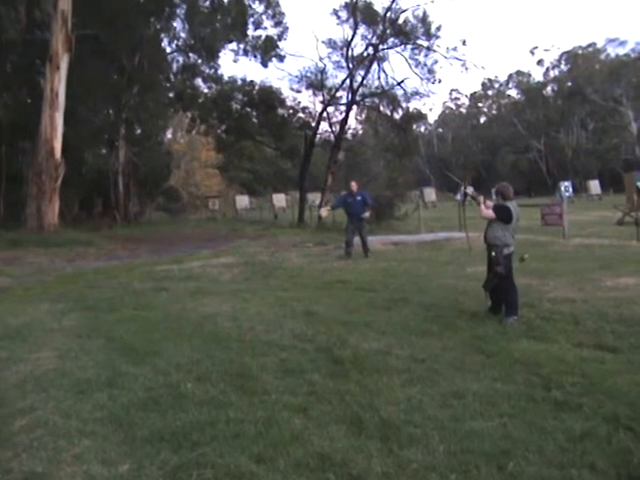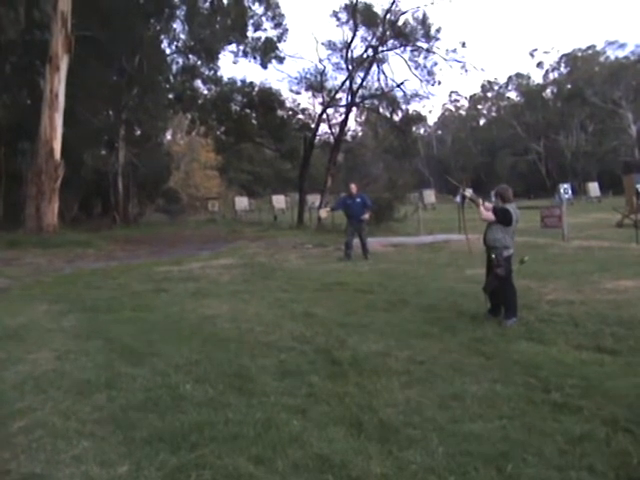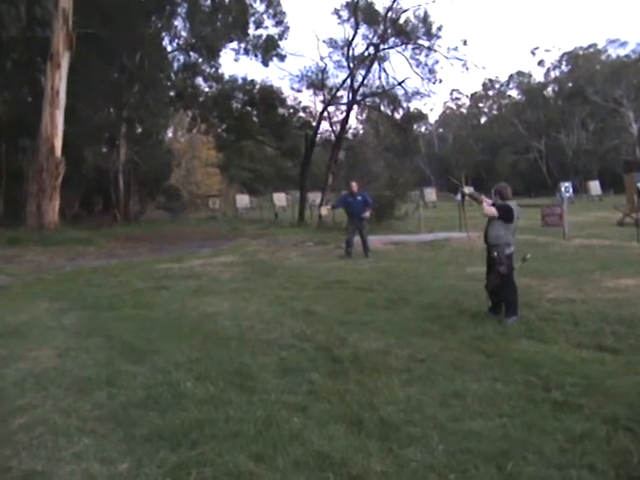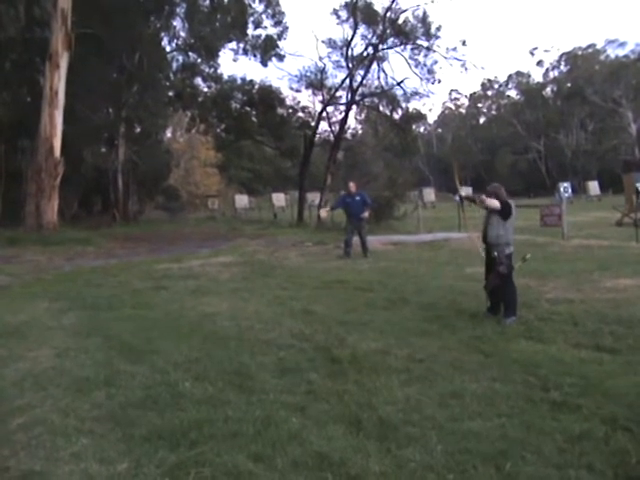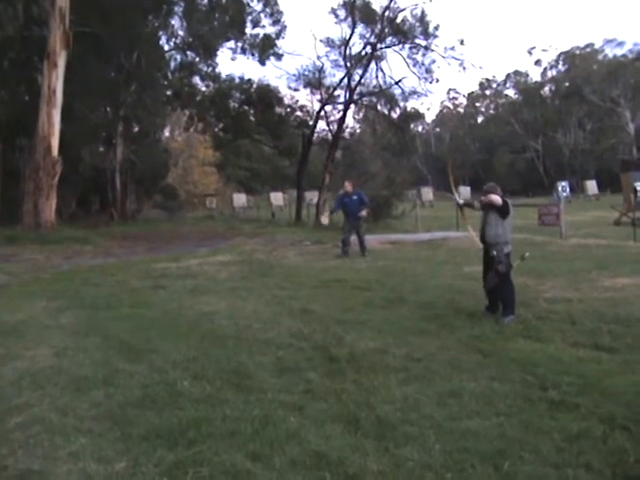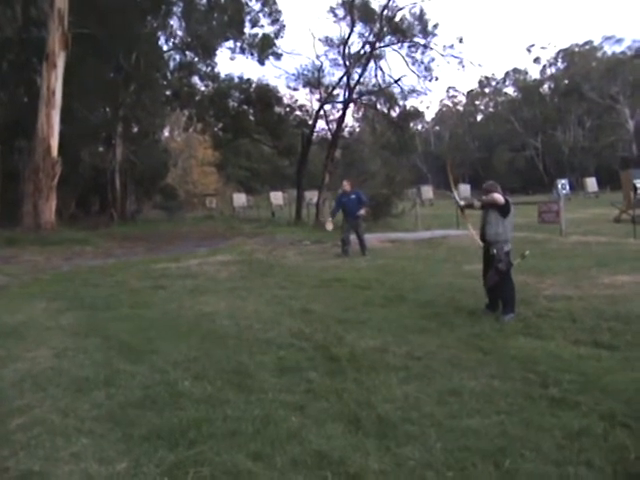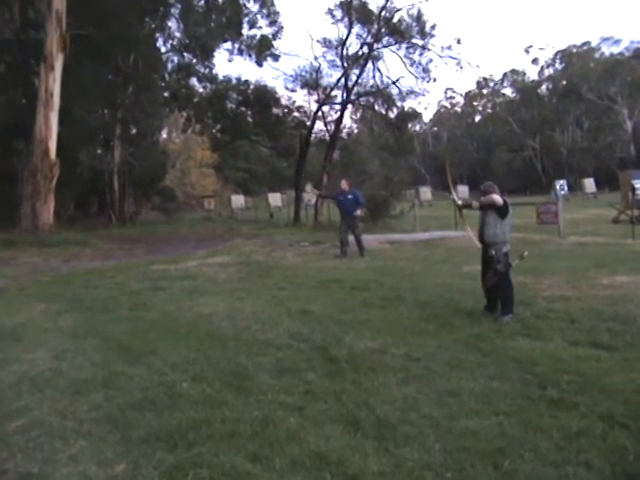
dt=0.3s
person 1, frame 1
left shoulder: (505, 209)
right shoulder: (503, 207)
left elbow: (485, 214)
right elbow: (490, 205)
left wrist: (481, 203)
right wrist: (477, 197)
left hip: (502, 251)
right hip: (495, 249)
left knee: (506, 281)
right knee: (493, 280)
left ankle: (511, 313)
right ankle: (496, 308)
person 1, frame 2
left shoulder: (506, 211)
right shoulder: (503, 209)
left elbow: (485, 216)
right elbow: (488, 206)
left wrist: (480, 206)
left hip: (502, 253)
right hip: (495, 252)
left knee: (505, 284)
right knee: (493, 282)
left ankle: (511, 315)
right ankle: (495, 310)
person 1, frame 3
left shoulder: (508, 208)
right shoulder: (500, 206)
left elbow: (486, 212)
right elbow: (486, 202)
left wrist: (483, 202)
right wrist: (471, 194)
left hip: (503, 251)
right hip: (494, 250)
left knee: (506, 282)
right knee: (492, 281)
left ankle: (512, 313)
right ankle: (496, 308)
person 1, frame 4
left shoulder: (506, 205)
right shoulder: (495, 205)
left elbow: (489, 203)
right elbow: (482, 202)
left wrist: (484, 199)
left hip: (502, 251)
right hip: (492, 249)
left knee: (505, 282)
right knee: (491, 281)
left ankle: (510, 313)
right ankle: (494, 308)
person 1, frame 5
left shoulder: (503, 204)
right shoulder: (490, 205)
left elbow: (493, 198)
right elbow: (477, 205)
left wrist: (484, 200)
right wrist: (464, 203)
left hip: (500, 250)
right hip: (489, 249)
left knee: (503, 281)
right knee: (489, 280)
left ankle: (509, 313)
right ankle: (493, 307)
person 1, frame 6
left shoulder: (503, 203)
right shoulder: (490, 204)
left elbow: (496, 197)
right elbow: (478, 204)
left wrist: (485, 200)
right wrist: (465, 204)
left hip: (500, 248)
right hip: (489, 247)
left knee: (504, 279)
right knee: (489, 278)
left ankle: (508, 311)
right ankle: (493, 305)
person 1, frame 7
left shoulder: (502, 204)
right shoulder: (488, 205)
left elbow: (494, 197)
right elbow: (475, 204)
left wrist: (483, 200)
right wrist: (462, 204)
left hip: (499, 249)
right hip: (488, 248)
left knee: (502, 280)
right knee: (487, 279)
left ankle: (507, 312)
right ankle: (491, 307)
